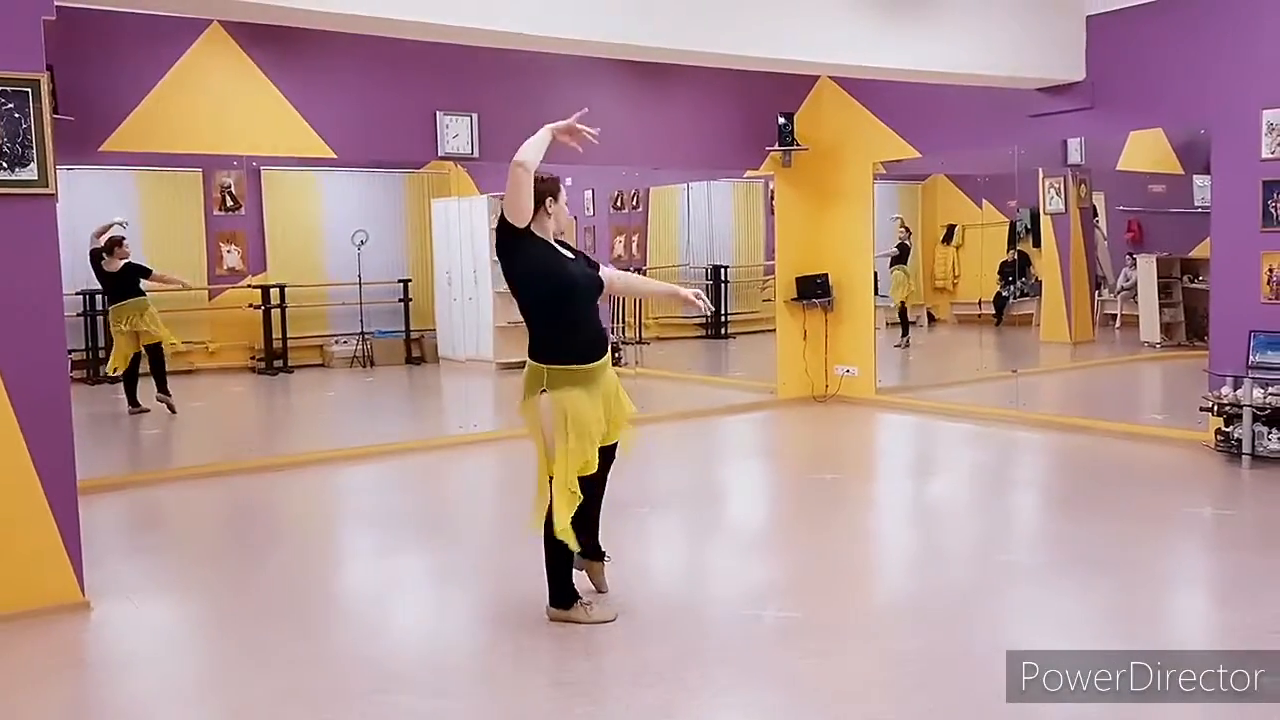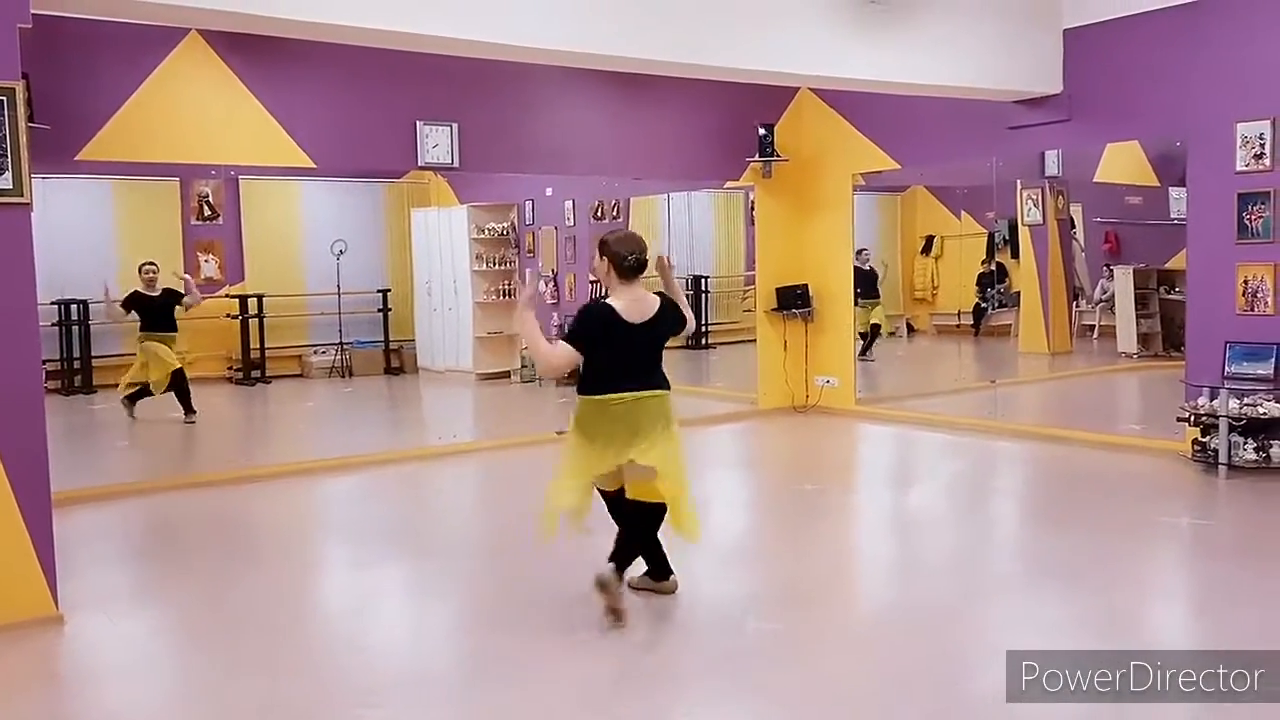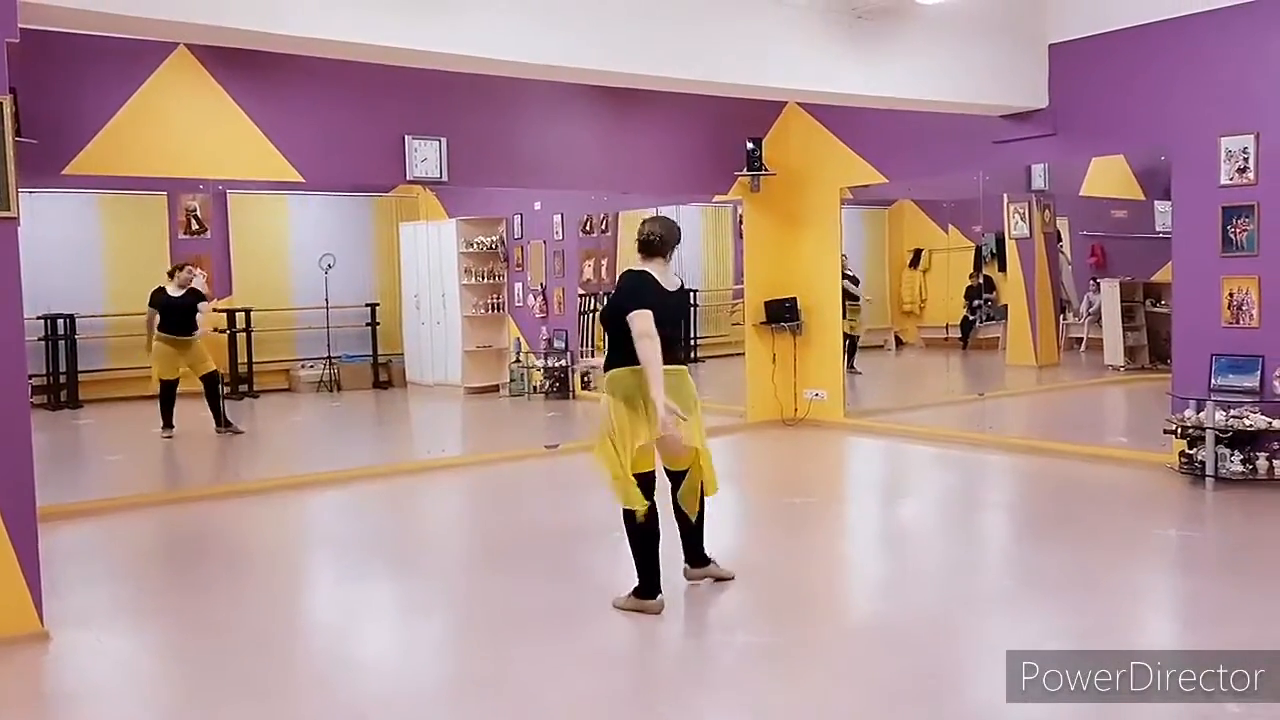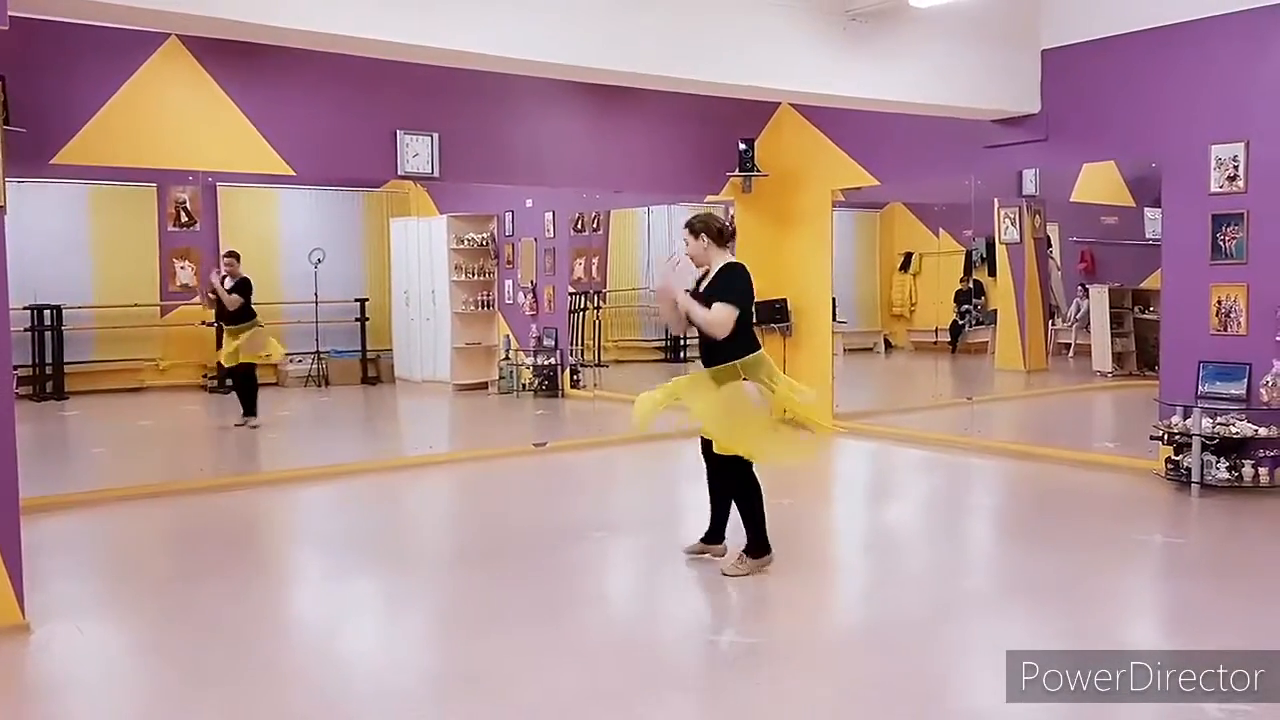
dt=1s
person 1, frame 1
left shoulder: (569, 255)
right shoulder: (518, 246)
left elbow: (618, 280)
right elbow: (521, 167)
left wrist: (674, 290)
right wrist: (552, 131)
left hip: (596, 377)
right hip: (558, 386)
left knee: (598, 467)
right knee: (568, 487)
left ankle: (589, 550)
right ankle: (562, 600)
person 1, frame 2
left shoulder: (596, 315)
right shoulder: (662, 306)
left elbow: (555, 365)
right elbow: (687, 324)
left wrist: (526, 317)
right wrist: (673, 287)
left hip: (601, 421)
right hip: (651, 417)
left knee: (616, 497)
right knee: (650, 504)
left ankle: (661, 571)
right ankle: (617, 569)
person 1, frame 3
left shoulder: (632, 282)
right shoulder: (678, 288)
left elbow: (645, 335)
left wrist: (656, 397)
right wrist: (608, 359)
left hip: (633, 396)
right hip: (679, 387)
left knee: (637, 492)
right knee: (688, 476)
left ankle: (648, 591)
right ankle: (696, 560)
person 1, frame 4
left shoulder: (730, 275)
right shoulder: (710, 277)
left elbow: (719, 328)
right elbow: (689, 324)
left wrist: (677, 296)
right wrist: (671, 292)
left hip: (744, 378)
right hip: (724, 377)
left knee: (733, 463)
right knee: (714, 454)
left ankle: (759, 550)
right ankle: (715, 538)
person 2, frame 1
left shoulder: (98, 264)
right shoulder: (131, 267)
left elbow: (94, 237)
right elbow: (160, 278)
left wrist: (111, 224)
right wrist: (181, 282)
left hip: (118, 315)
right hip: (140, 310)
left knee: (130, 359)
right knee: (155, 352)
left ankle: (133, 404)
right ankle: (163, 391)
person 2, frame 2
left shoulder: (169, 293)
right shoulder: (135, 296)
left elbow: (195, 301)
right elbow: (116, 316)
left wrist: (189, 282)
right wrist: (108, 298)
left hip: (169, 341)
right hip: (149, 341)
left knee: (170, 381)
right knee: (178, 375)
left ankle: (130, 399)
right ankle: (189, 411)
person 2, frame 3
left shoulder: (194, 293)
right shoulder: (159, 293)
left elbow: (204, 309)
right elbow: (150, 317)
left wrist: (202, 325)
right wrist: (149, 341)
left hip: (191, 343)
right hip: (166, 344)
left knee: (212, 380)
right knee: (168, 386)
left ankle: (222, 424)
right ankle: (167, 426)
person 2, frame 4
left shoulder: (244, 282)
right shoulder: (223, 279)
left elbow: (231, 305)
right elbow: (210, 305)
left wrist: (216, 285)
right wrist: (206, 295)
left hip: (249, 331)
right hip: (231, 333)
left knee: (247, 371)
right knee: (235, 374)
left ankle: (252, 414)
right ankle: (247, 413)
